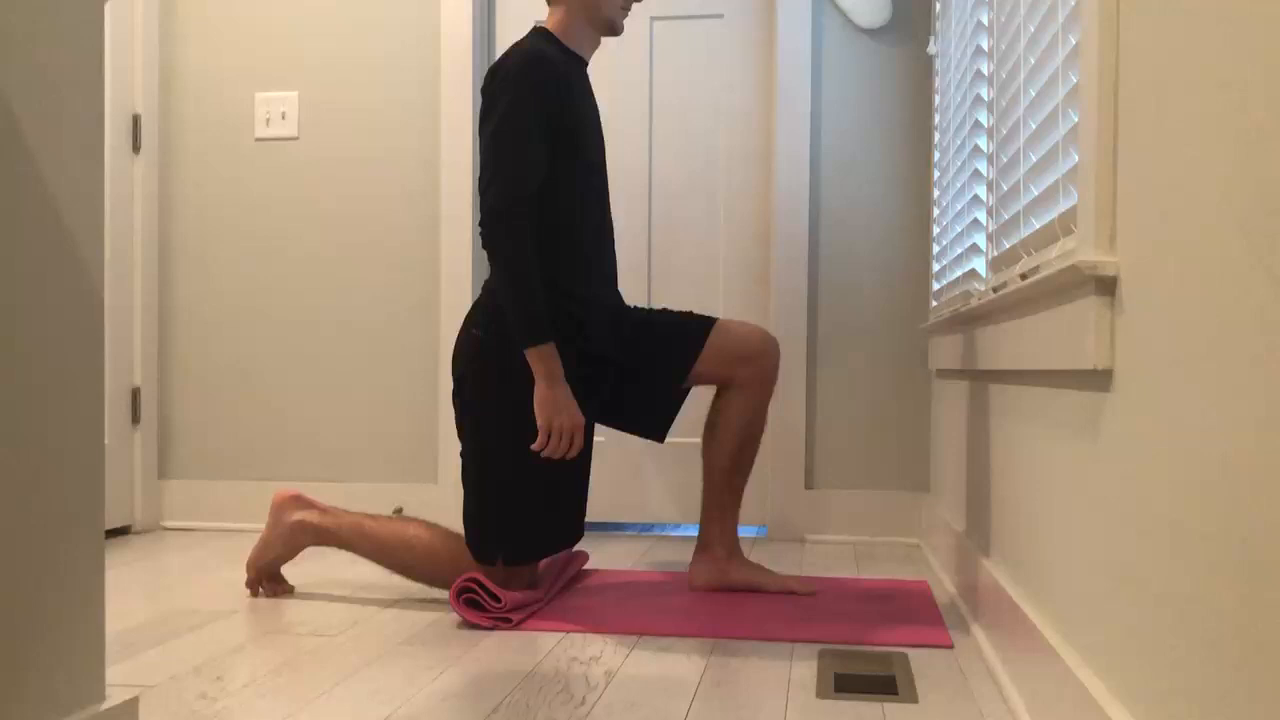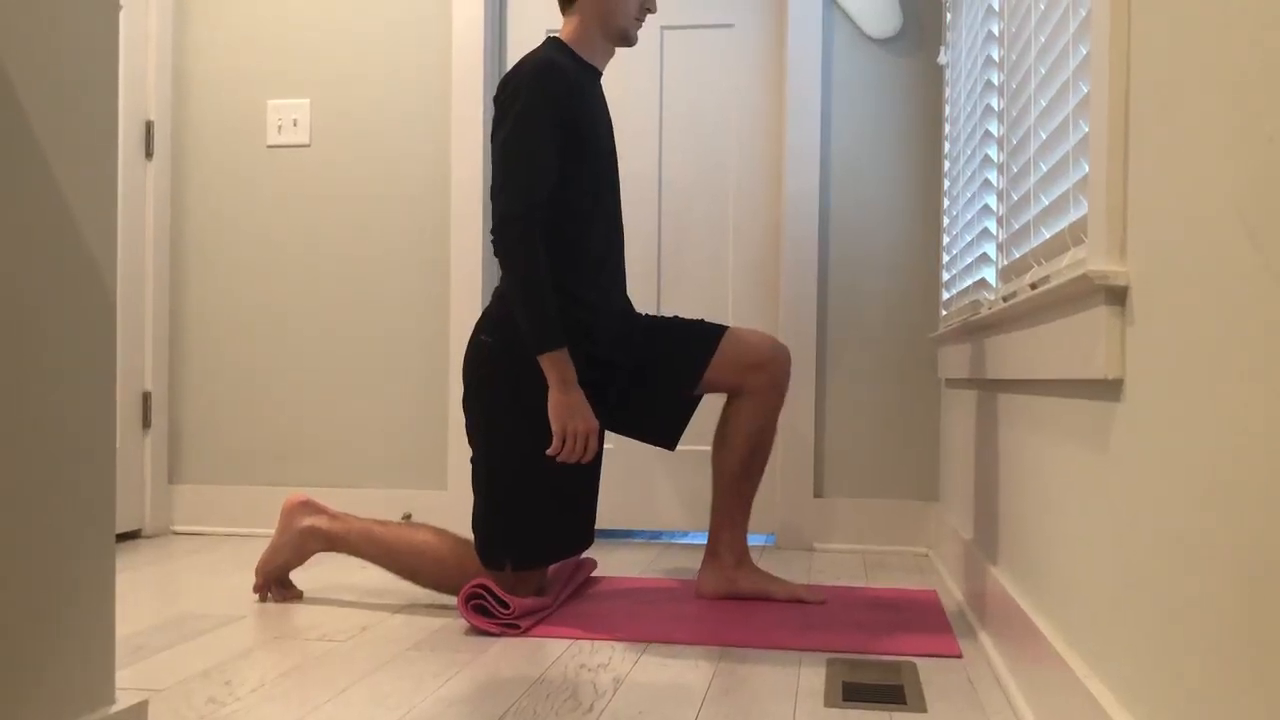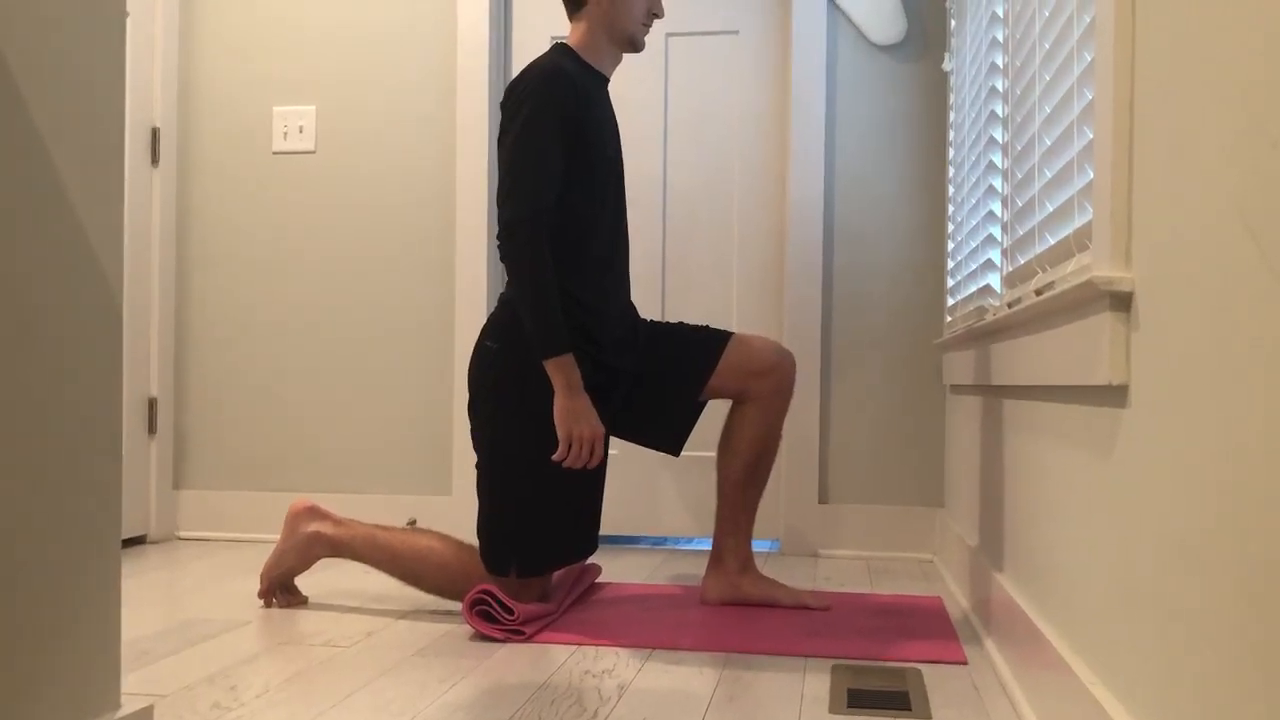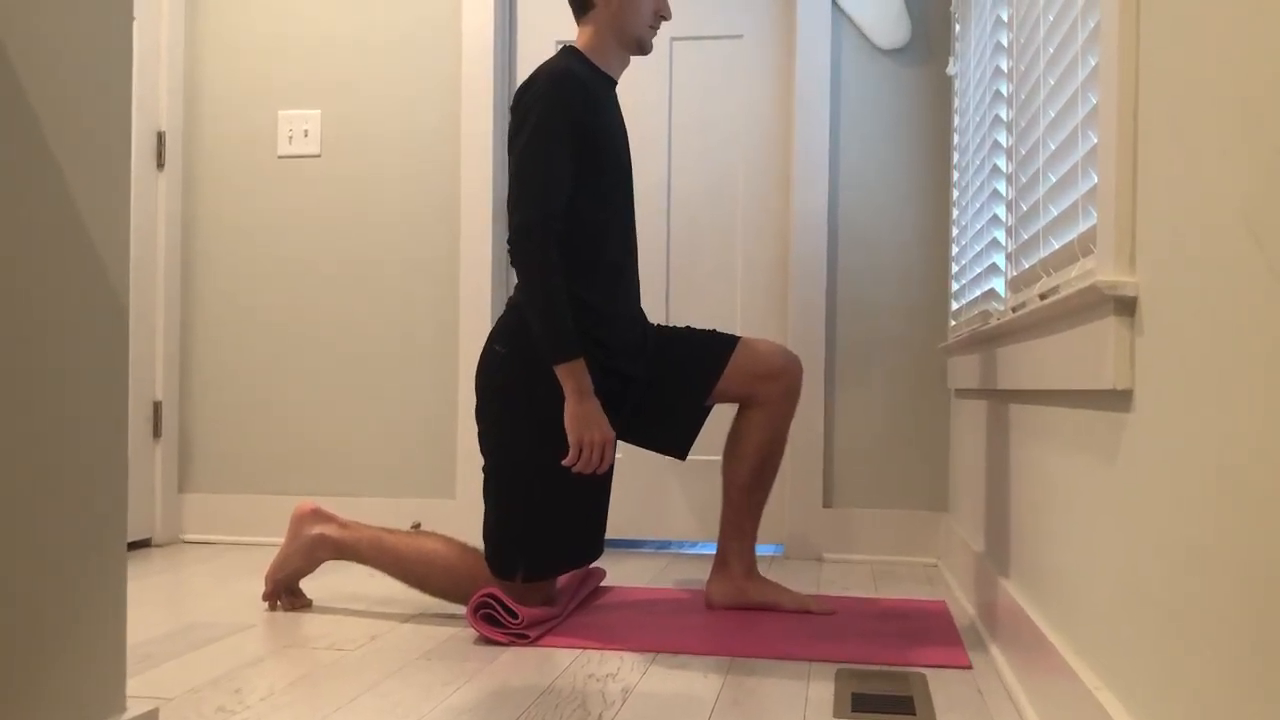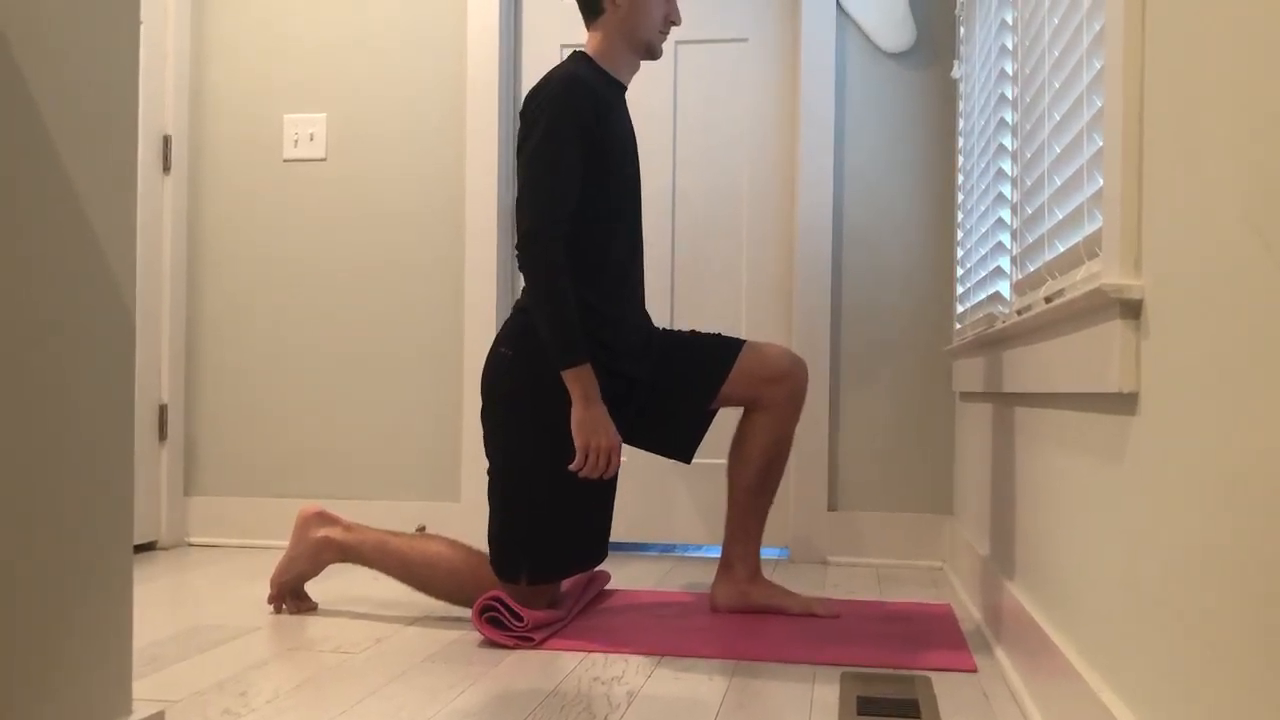
dt=1s
person 1, frame 1
left shoulder: (565, 73)
right shoulder: (528, 69)
right elbow: (503, 226)
right wrist: (547, 376)
left hip: (584, 331)
right hip: (521, 352)
left knee: (753, 355)
right knee: (502, 577)
left ankle: (716, 555)
right ankle: (307, 521)
person 1, frame 2
left shoulder: (580, 83)
right shoulder: (541, 79)
right elbow: (515, 233)
right wrist: (561, 380)
left hip: (594, 338)
right hip: (530, 358)
left knee: (764, 363)
right knee: (512, 581)
left ankle: (725, 563)
right ankle: (319, 526)
person 1, frame 3
left shoulder: (588, 90)
right shoulder: (548, 85)
right elbow: (521, 238)
right wrist: (567, 385)
left hip: (600, 344)
right hip: (535, 364)
left knee: (768, 368)
right knee: (516, 587)
left ankle: (730, 570)
right ankle: (324, 531)
person 1, frame 4
left shoulder: (595, 92)
right shoulder: (557, 89)
right elbow: (531, 244)
right wrist: (577, 390)
left hip: (608, 349)
right hip: (543, 369)
left knee: (775, 372)
right knee: (520, 592)
left ankle: (733, 574)
right ankle: (328, 534)
person 1, frame 5
left shoulder: (604, 98)
right shoulder: (567, 95)
right elbow: (539, 249)
right wrist: (584, 395)
left hip: (612, 353)
right hip: (548, 372)
left knee: (780, 375)
right knee: (524, 595)
left ankle: (737, 577)
right ankle: (333, 537)
